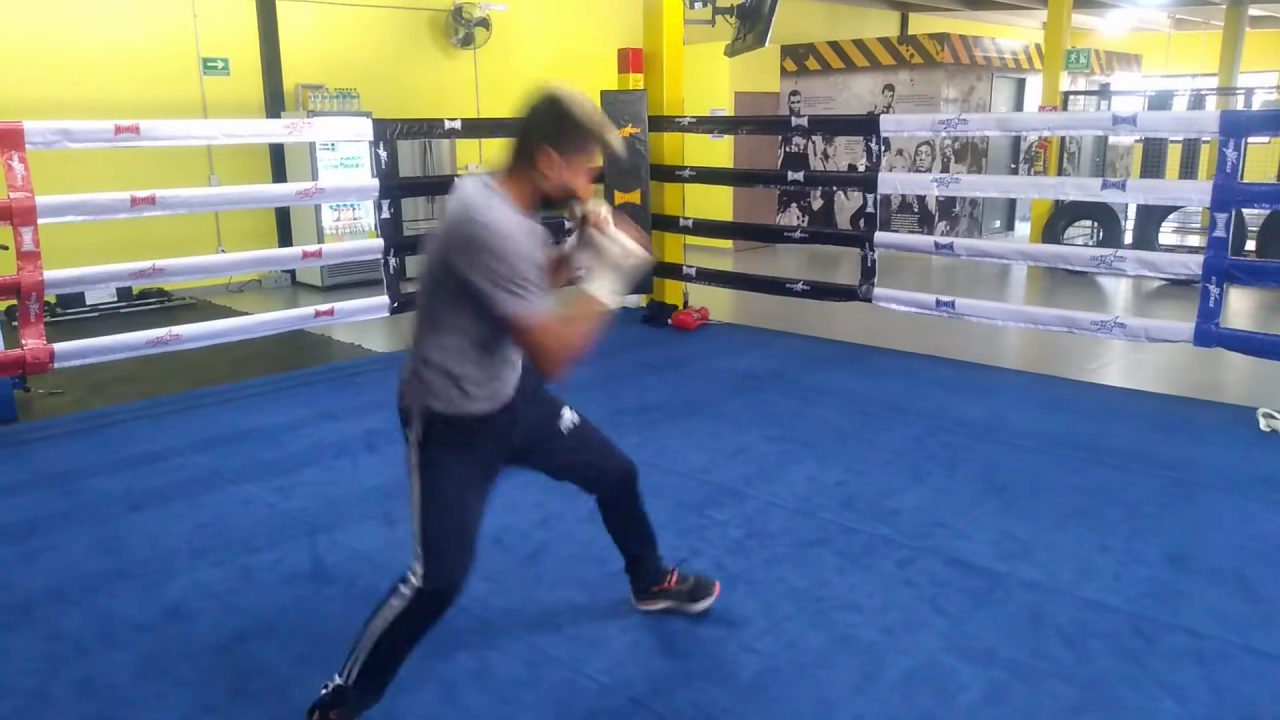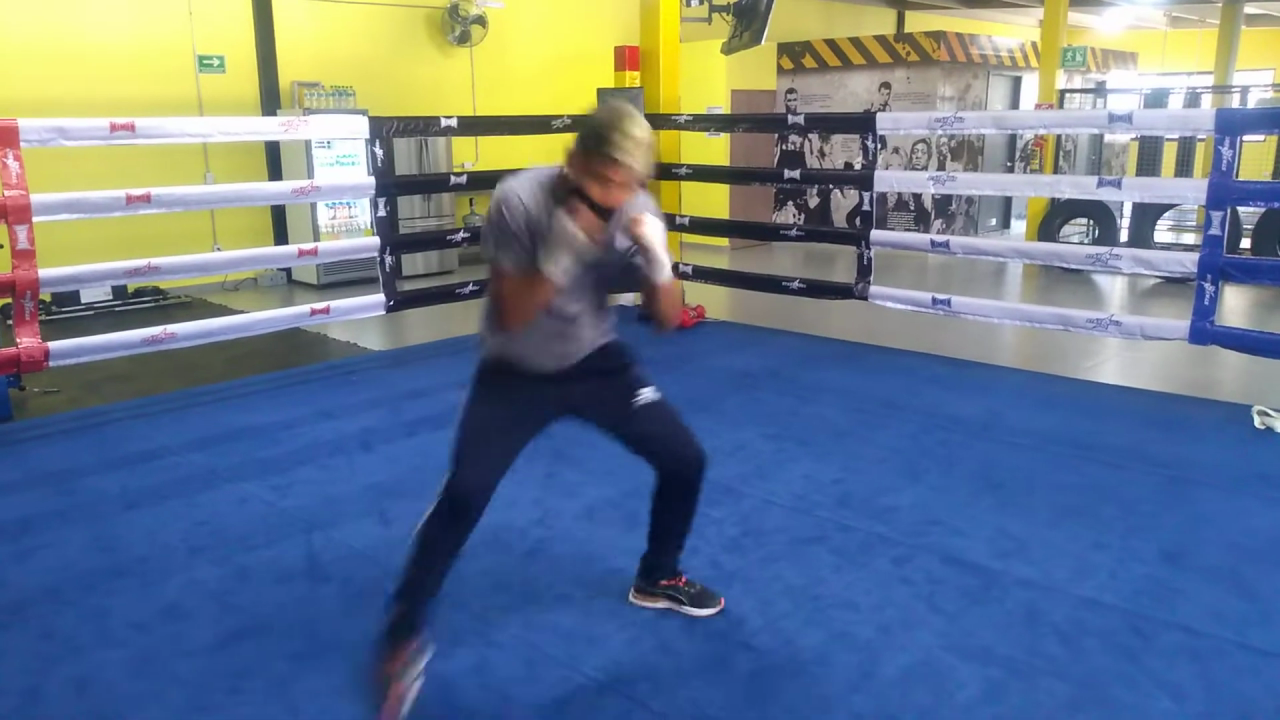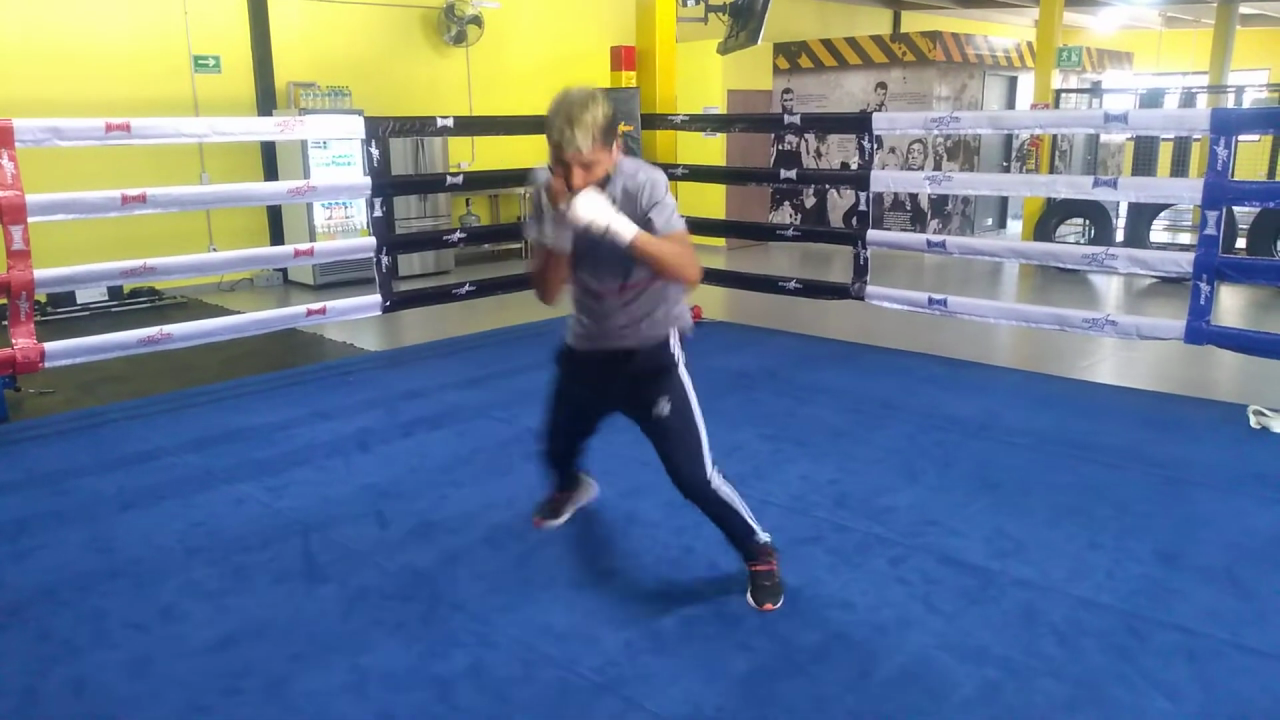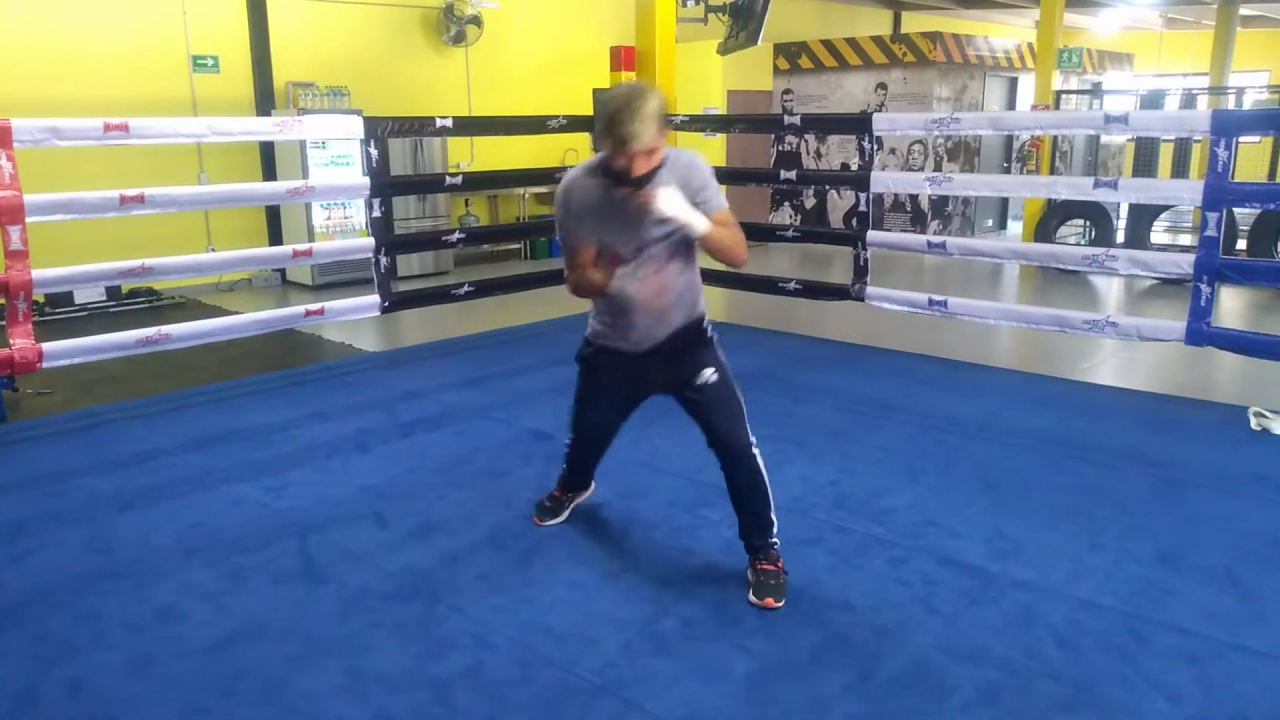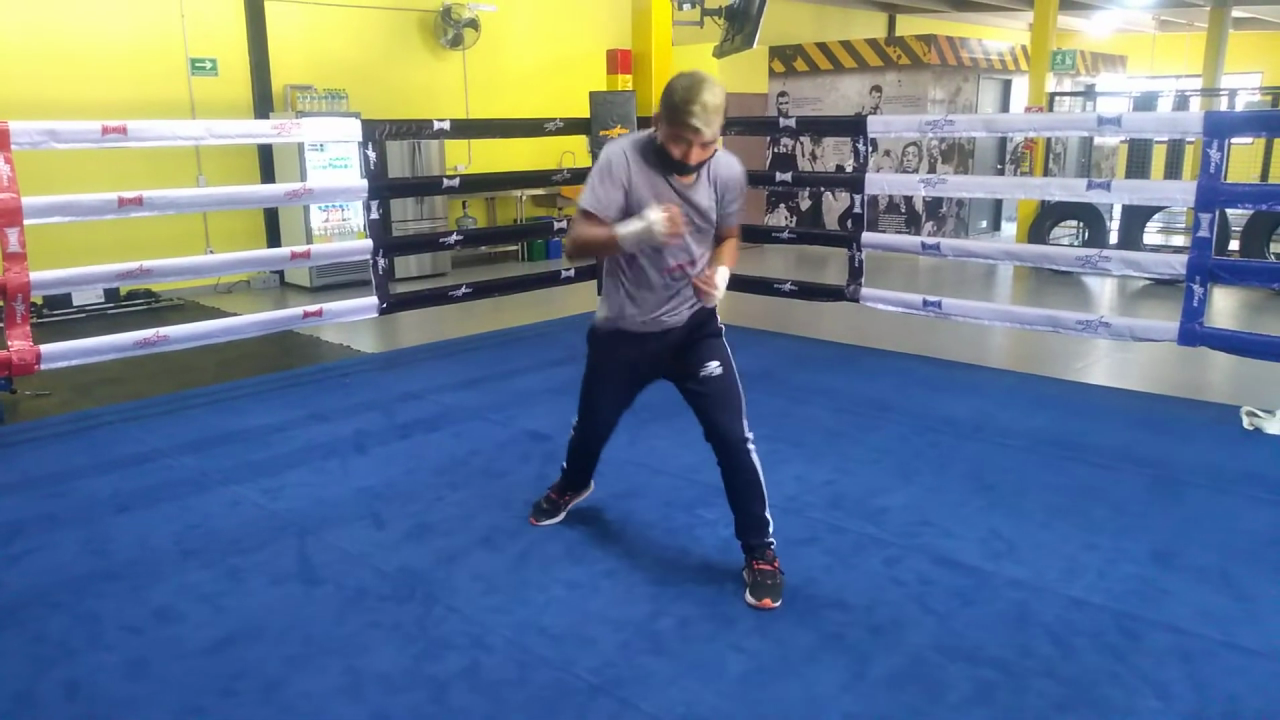
dt=0.2s
person 1, frame 1
left shoulder: (522, 202)
right shoulder: (486, 223)
left elbow: (537, 284)
right elbow: (553, 353)
left wrist: (588, 247)
right wrist: (607, 278)
left hip: (509, 393)
right hip: (451, 418)
left knee: (615, 474)
right knee: (439, 578)
left ankle: (651, 582)
person 1, frame 2
left shoulder: (636, 210)
right shoulder: (519, 198)
left elbow: (671, 319)
right elbow: (507, 317)
left wrist: (657, 260)
right wrist: (558, 257)
left hip: (595, 359)
right hip: (516, 373)
left knee: (686, 459)
right knee: (461, 500)
left ankle: (660, 578)
right ankle: (403, 639)
person 1, frame 3
left shoulder: (642, 184)
right shoulder: (547, 187)
left elbow: (689, 271)
right elbow: (548, 290)
left wrist: (615, 224)
right wrist: (558, 228)
left hip: (654, 351)
right hip: (590, 350)
left knee: (694, 475)
right knee: (558, 445)
left ankle: (759, 554)
right ankle: (571, 486)
person 1, frame 4
left shoulder: (688, 169)
right shoulder: (578, 189)
left elbow: (736, 253)
right elbow: (579, 279)
left wrist: (689, 217)
right wrist: (624, 285)
left hip: (681, 334)
right hip: (613, 345)
left knee: (735, 444)
right knee: (585, 443)
left ankle: (763, 552)
right ankle: (575, 484)
person 1, frame 5
left shoulder: (728, 171)
right shoulder: (622, 157)
right elbow: (578, 241)
left wrist: (721, 272)
right wrist: (637, 232)
left hip: (693, 323)
right hip: (622, 328)
left knee: (732, 437)
right knee: (590, 430)
left ankle: (759, 551)
right ankle: (572, 485)
